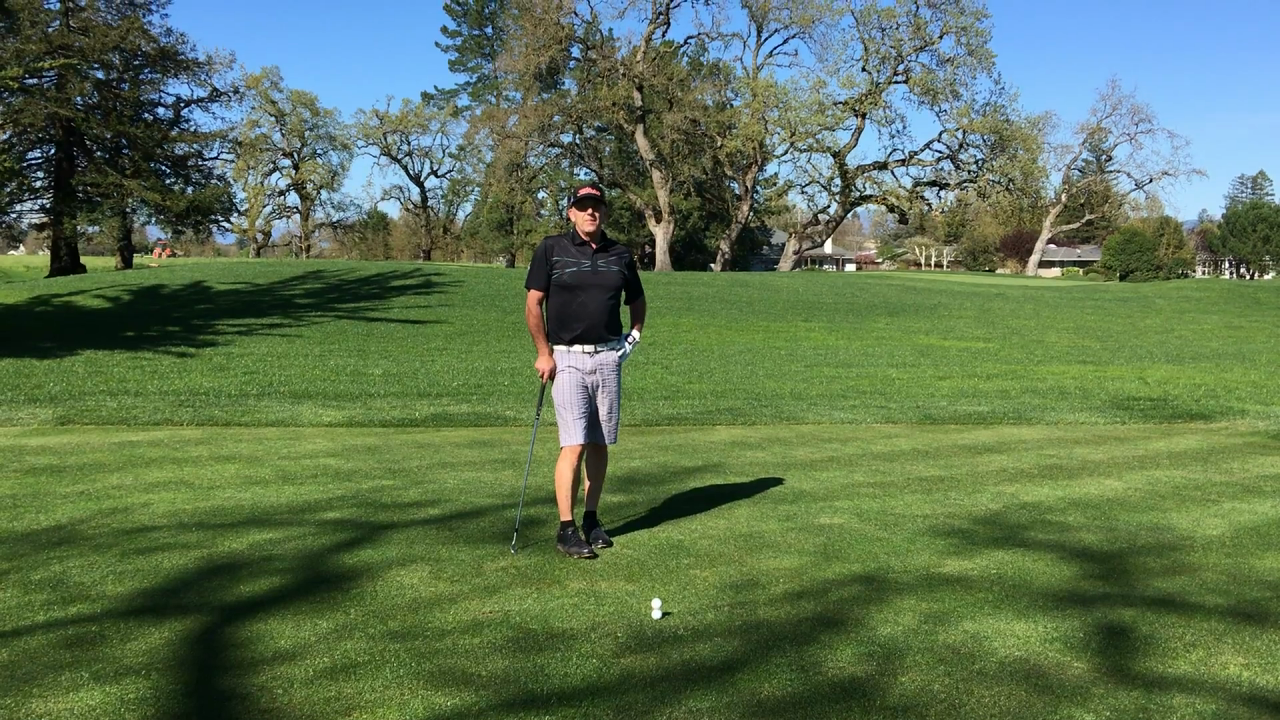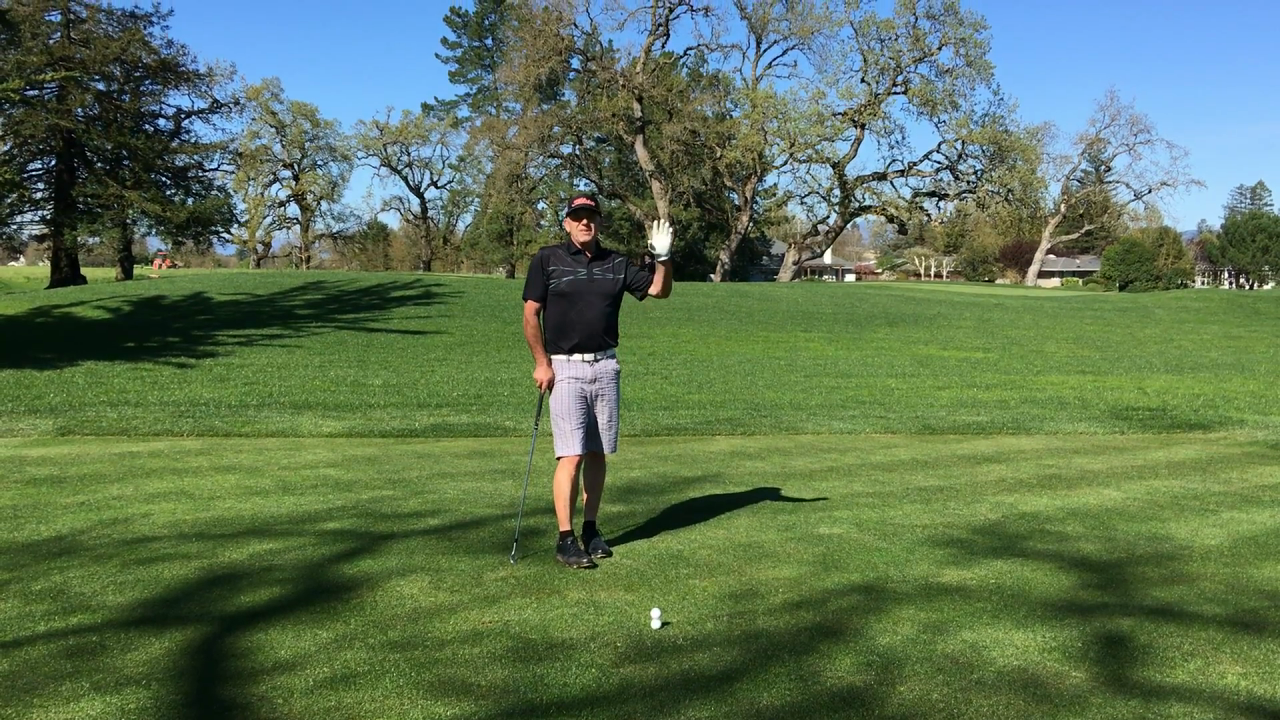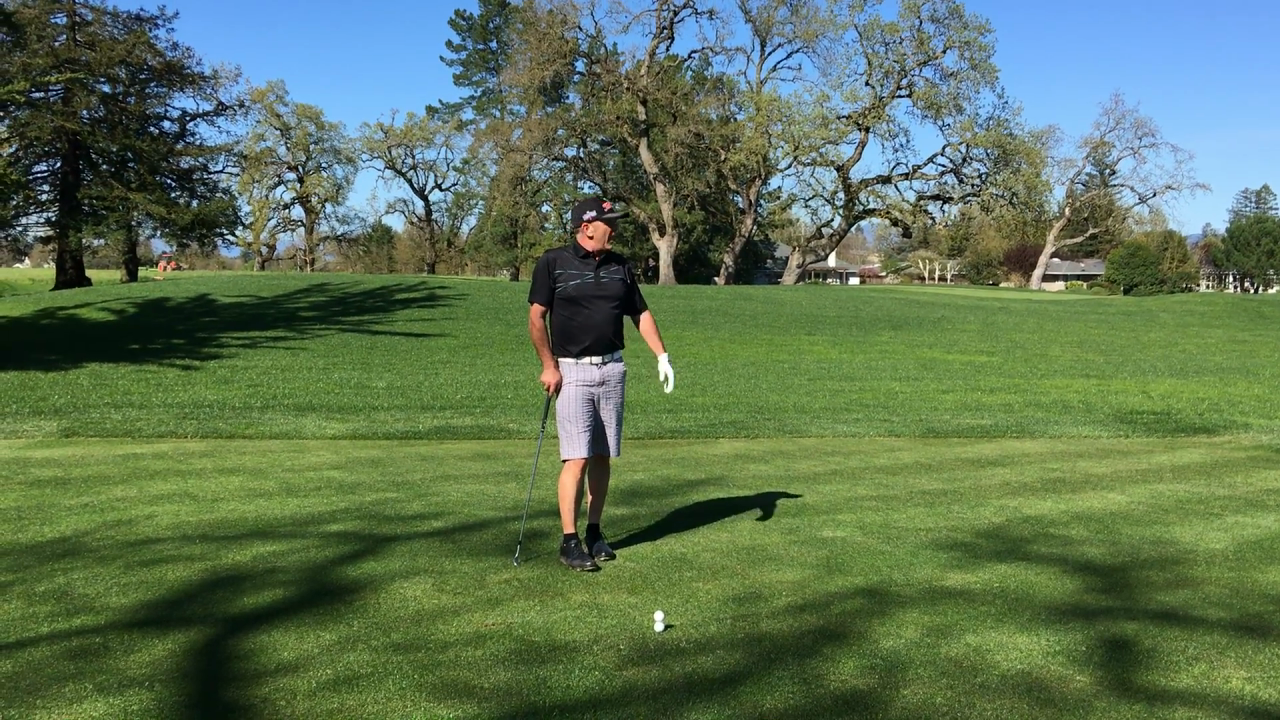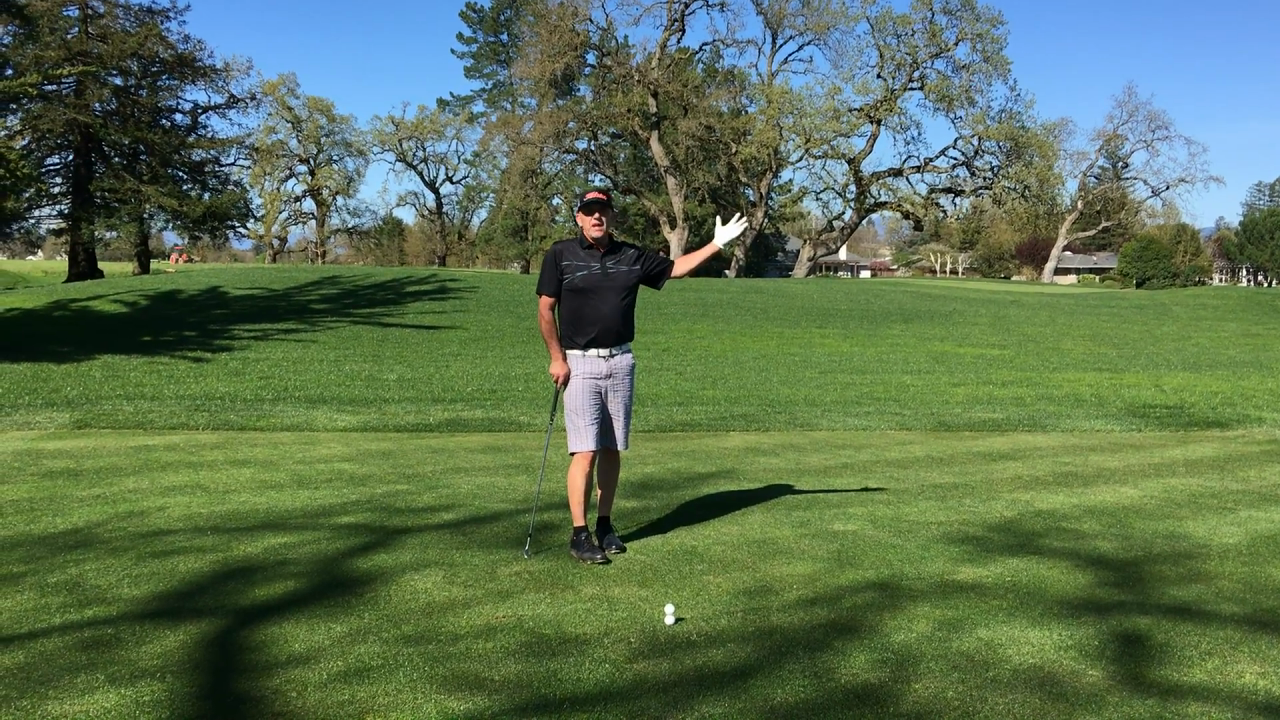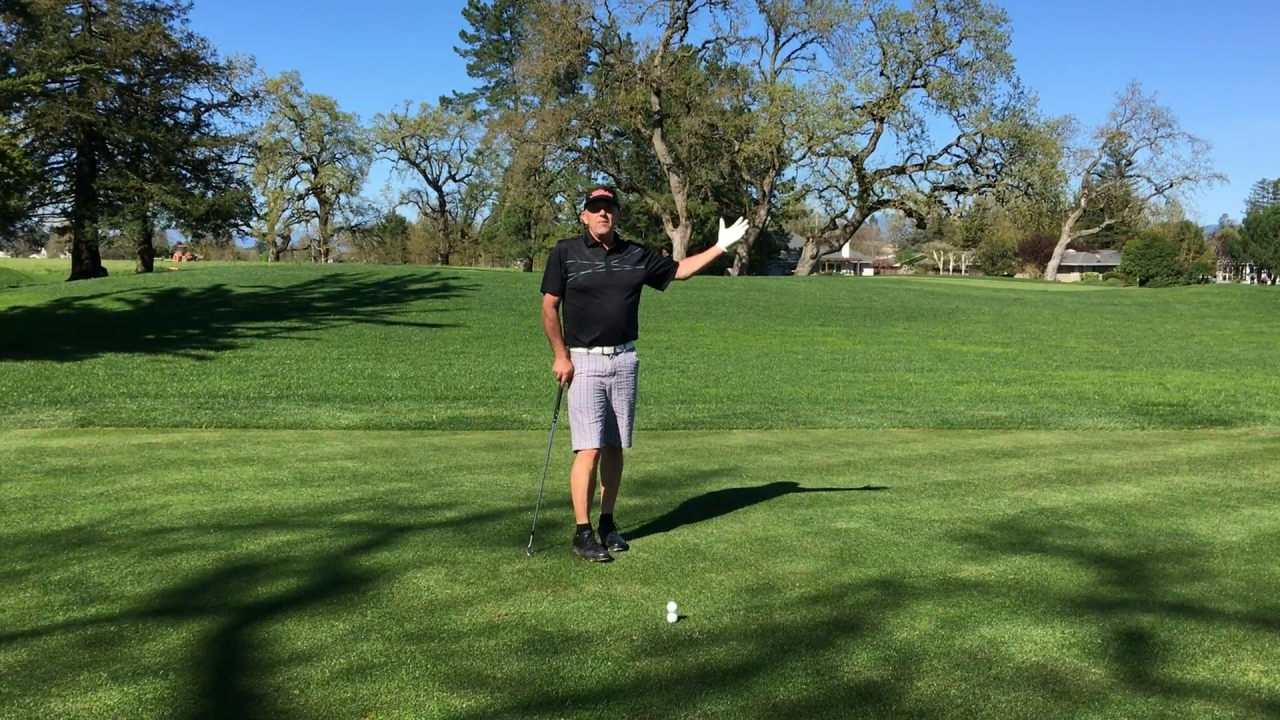
dt=1s
person 1, frame 1
left shoulder: (620, 255)
right shoulder: (551, 249)
left elbow: (637, 301)
right elbow: (533, 304)
left wrist: (633, 336)
right wrist: (543, 353)
left hip: (608, 357)
right hip: (566, 358)
left knee: (599, 443)
right knee: (574, 444)
left ankle: (591, 519)
right ankle: (566, 528)
person 1, frame 2
left shoulder: (617, 263)
right shoulder: (547, 259)
left elbow: (659, 290)
right elbow: (531, 314)
left wrist: (662, 258)
right wrist: (542, 362)
left hip: (606, 366)
right hip: (565, 367)
left knee: (598, 453)
right knee: (571, 455)
left ankle: (591, 528)
right ankle: (566, 538)
person 1, frame 3
left shoulder: (621, 266)
right shoulder: (553, 262)
left elbow: (641, 314)
right elbow: (537, 317)
left wrist: (662, 356)
right wrist: (549, 365)
left hip: (613, 369)
right hip: (572, 371)
left knee: (602, 457)
right knee: (576, 458)
left ankle: (594, 532)
right ankle: (569, 540)
person 1, frame 4
left shoulder: (632, 256)
right shoulder: (560, 254)
left elbow: (676, 267)
right elbow: (545, 309)
left wrist: (717, 243)
right wrist: (557, 358)
left hip: (620, 362)
right hip: (579, 363)
left knee: (612, 449)
right knee: (585, 451)
left ankle: (604, 525)
right ankle: (579, 534)
person 1, frame 5
left shoulder: (636, 256)
right shoulder: (565, 252)
left elbow: (679, 269)
right elbow: (549, 307)
left wrist: (721, 246)
right wrist: (560, 356)
left hip: (625, 360)
right hip: (584, 361)
left knee: (615, 447)
right knee: (589, 449)
left ankle: (607, 523)
right ankle: (582, 532)
